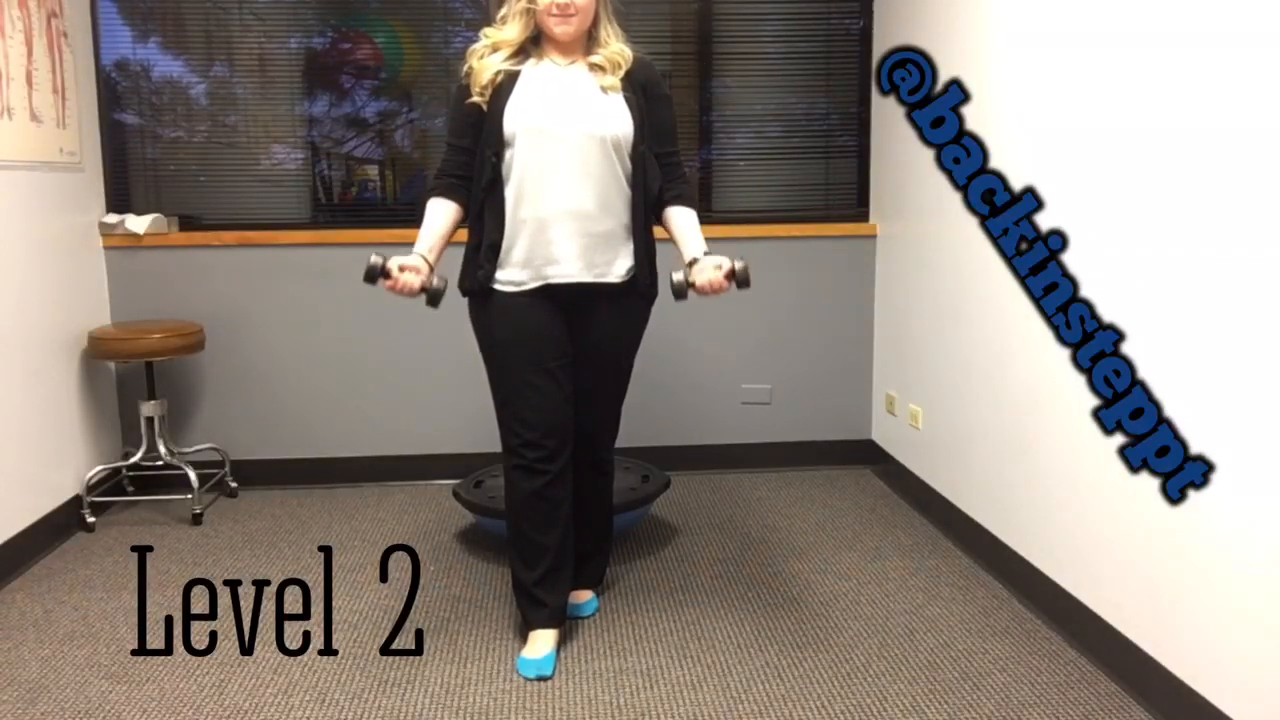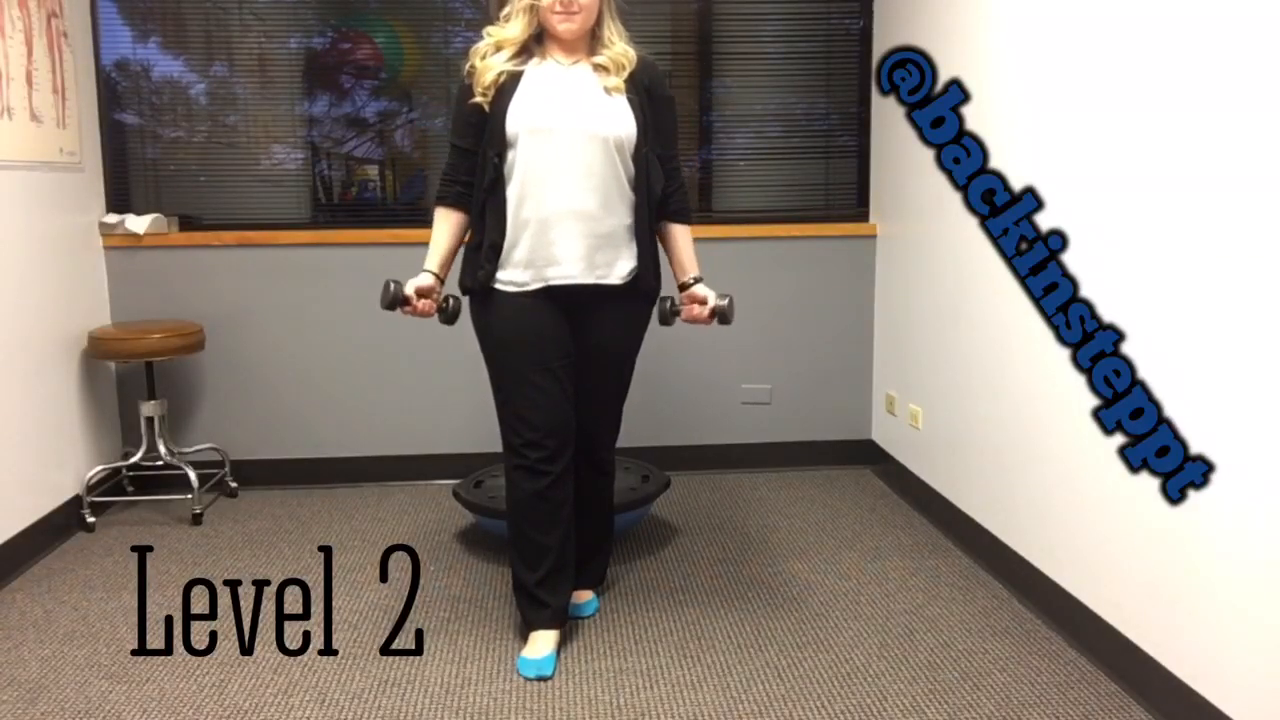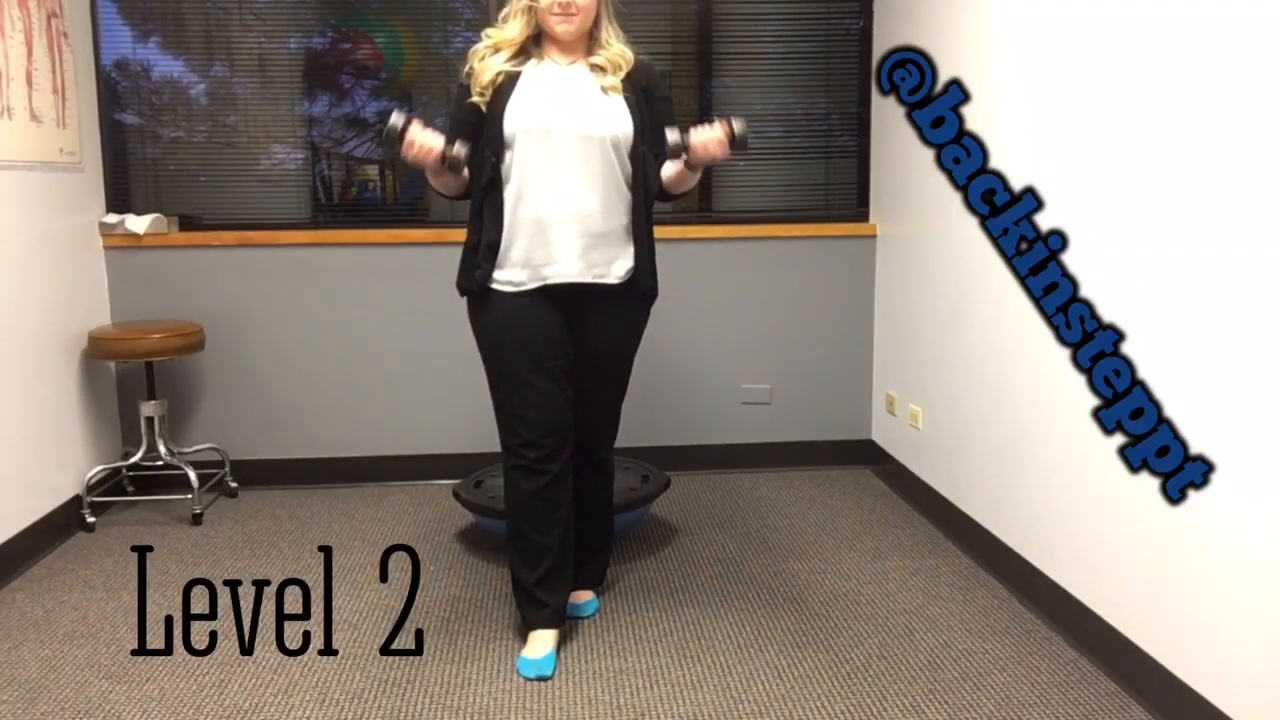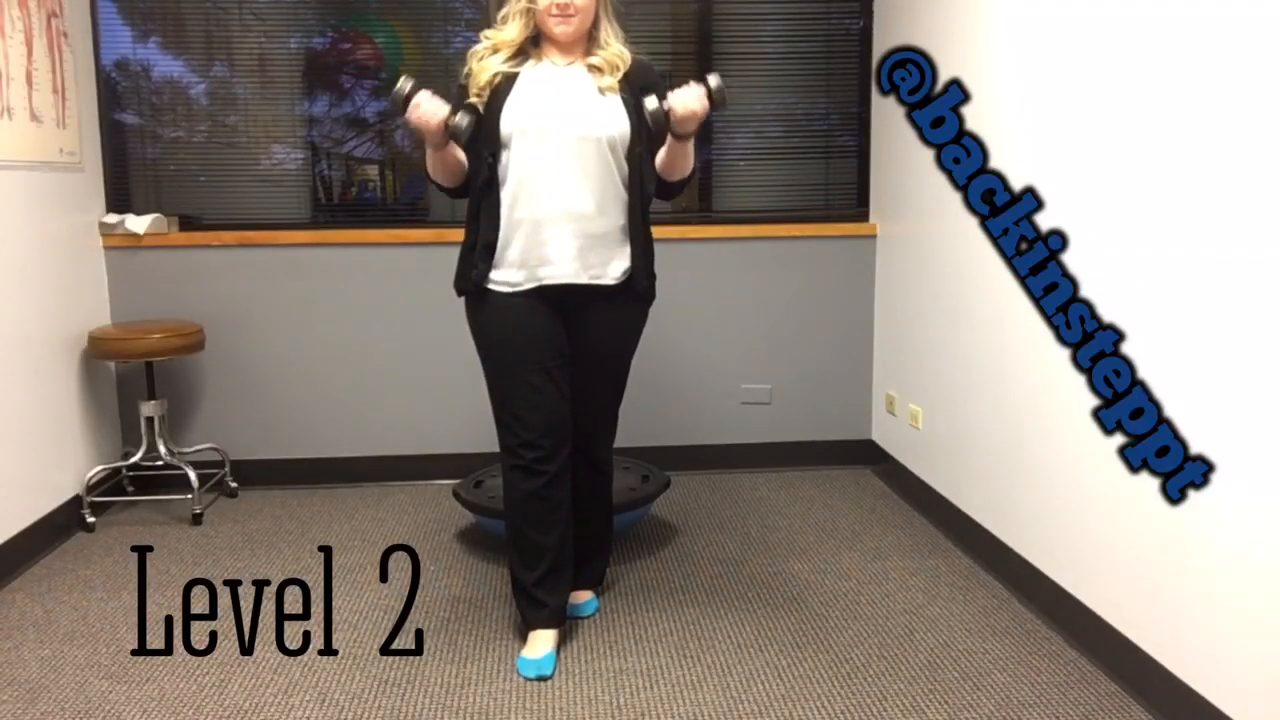
dt=0.5s
person 1, frame 1
left shoulder: (636, 76)
right shoulder: (489, 73)
left elbow: (667, 179)
right elbow: (456, 178)
left wrist: (697, 254)
right wrist: (423, 253)
left hip: (612, 289)
right hip: (516, 290)
left knee: (594, 439)
right knee: (533, 446)
left ankle: (584, 577)
right ankle: (542, 614)
person 1, frame 2
left shoulder: (639, 76)
right shoulder: (493, 71)
left elbow: (667, 187)
right elbow: (461, 181)
left wrist: (690, 279)
right wrist: (433, 271)
left hip: (613, 290)
right hip: (518, 290)
left knee: (595, 440)
right knee: (535, 446)
left ankle: (585, 578)
right ankle: (542, 615)
person 1, frame 3
left shoulder: (635, 76)
right shoulder: (491, 71)
left elbow: (663, 176)
right elbow: (462, 173)
left wrist: (693, 162)
right wrist: (432, 160)
left hip: (611, 288)
right hip: (515, 288)
left knee: (594, 439)
right knee: (533, 446)
left ankle: (584, 577)
right ankle: (542, 614)
person 1, frame 4
left shoulder: (633, 76)
right shoulder: (492, 72)
left elbow: (664, 179)
right elbow: (459, 178)
left wrist: (685, 132)
right wrist: (433, 137)
left hip: (609, 289)
right hip: (513, 289)
left knee: (592, 439)
right knee: (532, 446)
left ankle: (586, 577)
right ankle: (542, 614)
